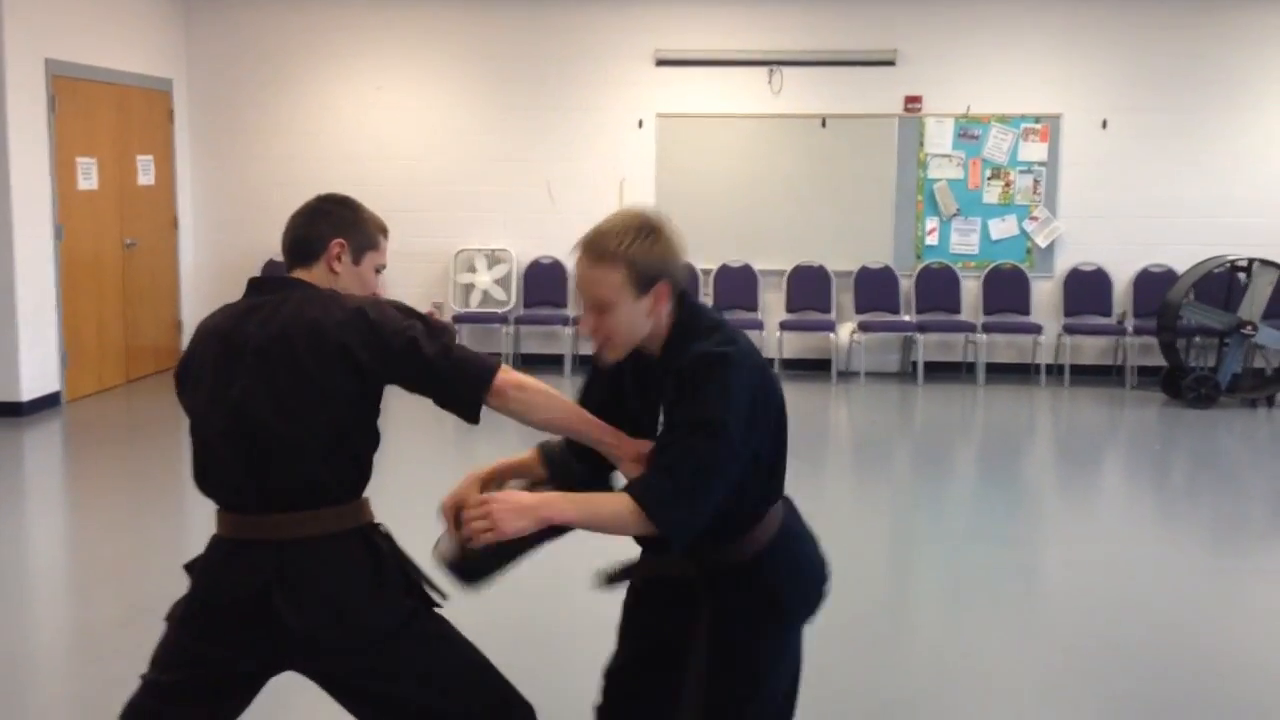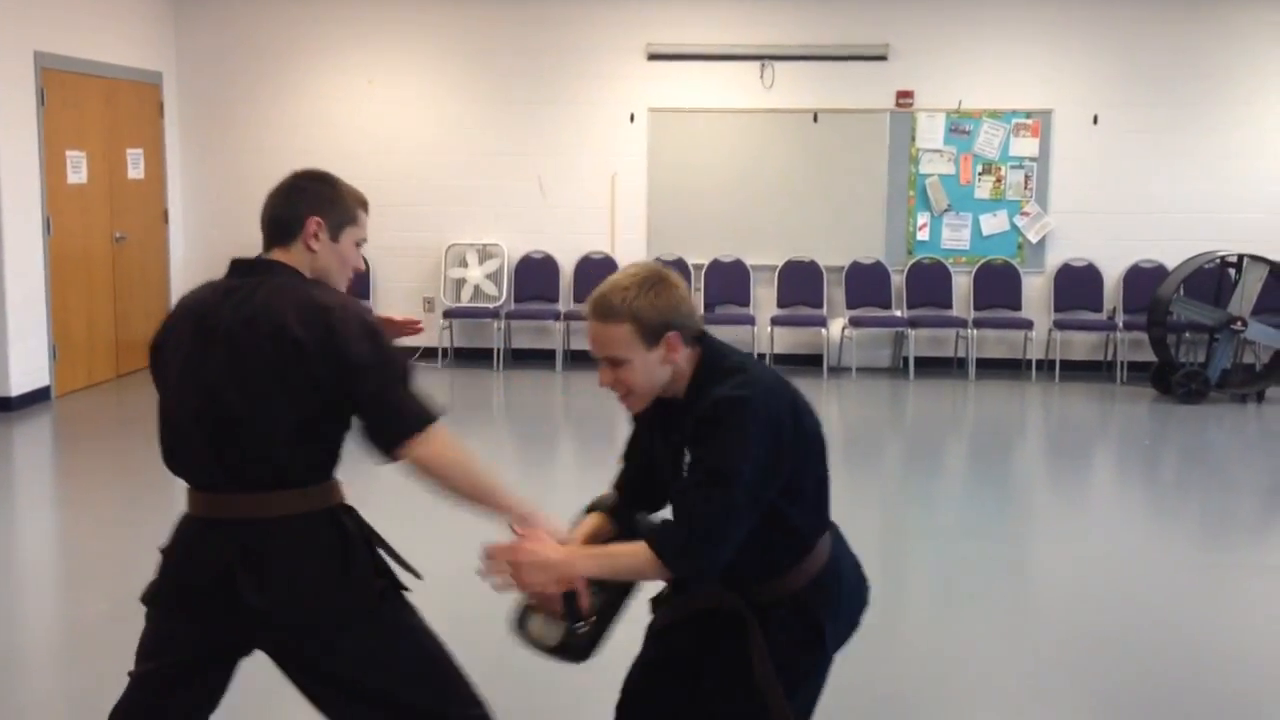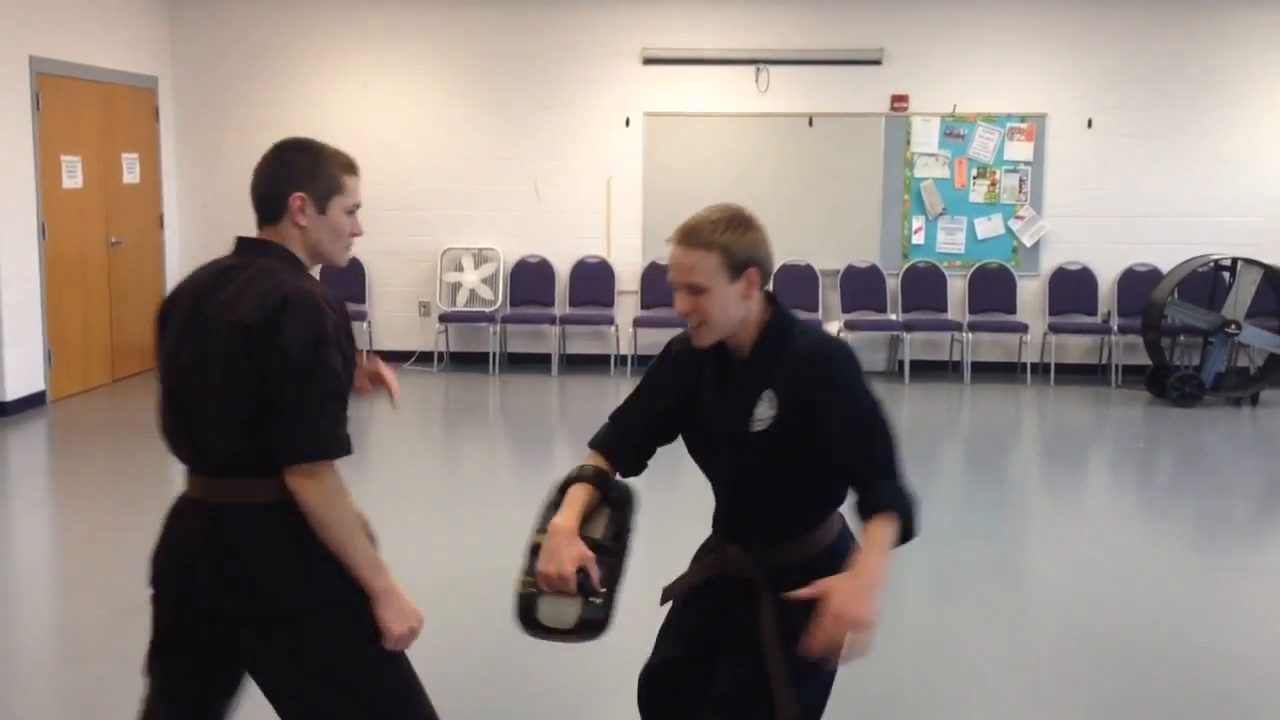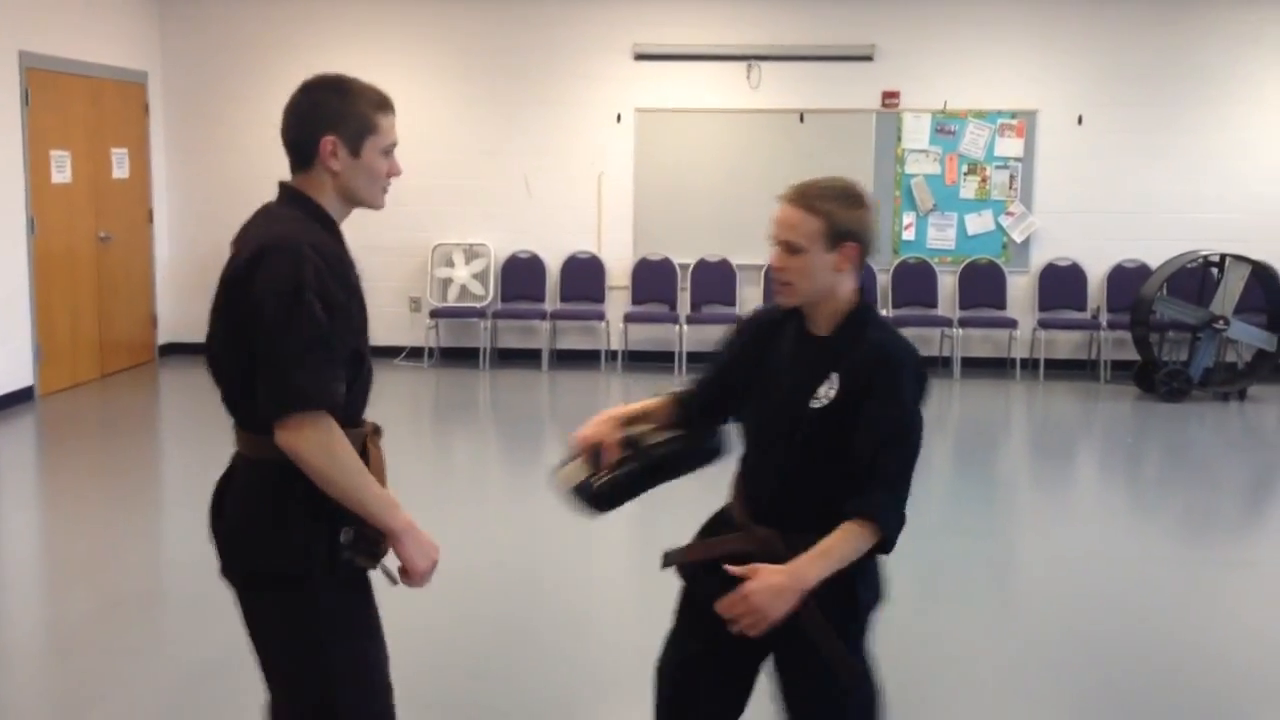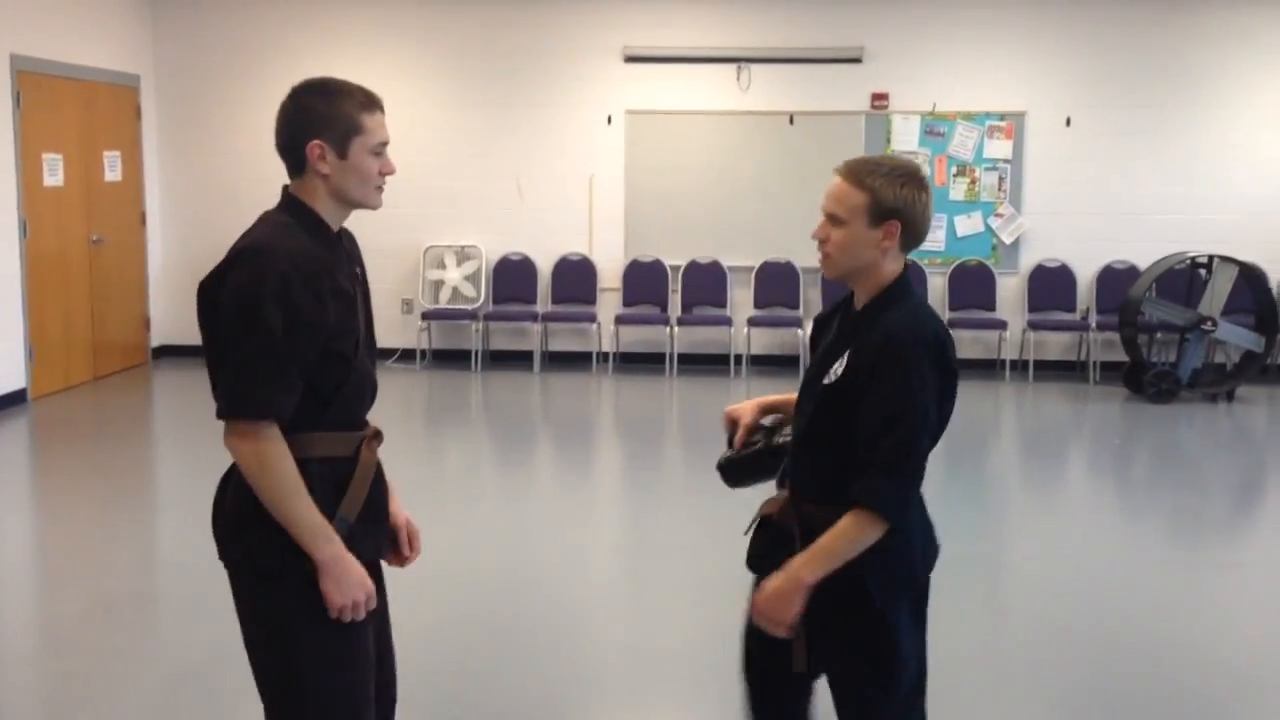
dt=0.3s
person 1, frame 1
left shoulder: (211, 336)
right shoulder: (358, 324)
right elbow: (503, 387)
right wrist: (615, 441)
left hip: (236, 576)
right hip: (339, 581)
person 1, frame 2
left shoulder: (187, 315)
right shoulder: (329, 317)
right elbow: (418, 443)
right wrist: (525, 518)
left hip: (207, 554)
right hip: (308, 561)
person 1, frame 3
left shoulder: (194, 292)
right shoulder: (302, 307)
right elbow: (311, 474)
left wrist: (337, 371)
right wrist: (383, 589)
left hip: (195, 544)
right hip: (277, 557)
person 1, frame 4
left shoulder: (286, 234)
right shoulder: (295, 256)
right elbow: (302, 426)
left wrist: (374, 505)
right wrist: (399, 524)
left hip: (280, 509)
right hip: (293, 518)
person 1, frame 5
left shoulder: (330, 246)
right shoulder: (270, 265)
right elbow: (252, 433)
left wrist: (379, 501)
right wrist: (329, 555)
left hip: (330, 502)
right hip: (292, 522)
person 2, frame 1
left shoulder: (719, 366)
right shoulder: (626, 352)
left elbow: (670, 503)
right elbow: (584, 452)
left wrist: (542, 509)
right wrist: (493, 475)
left hip: (751, 576)
right hip: (680, 568)
person 2, frame 2
left shoulder: (744, 407)
right shoulder: (661, 392)
left elbow: (692, 547)
right elbow: (637, 493)
left wrist: (568, 561)
right wrist: (575, 539)
left hip: (792, 601)
right hip: (719, 584)
person 2, frame 3
left shoulder: (821, 365)
right shoulder: (691, 358)
left elbow: (883, 490)
right elbow: (619, 443)
left wrist: (864, 579)
right wrist: (565, 523)
left hip: (804, 580)
right hip: (730, 565)
person 2, frame 4
left shoulder: (886, 361)
right shoulder: (767, 330)
left elbow: (878, 503)
right elbow: (707, 399)
left wrist: (800, 576)
right wrist: (623, 416)
left hip: (825, 573)
person 2, frame 5
left shoulder: (907, 339)
right shoulder: (846, 314)
left elbow: (886, 494)
left wrist: (799, 574)
right wrist: (768, 405)
left hip: (867, 558)
right hip: (804, 531)
